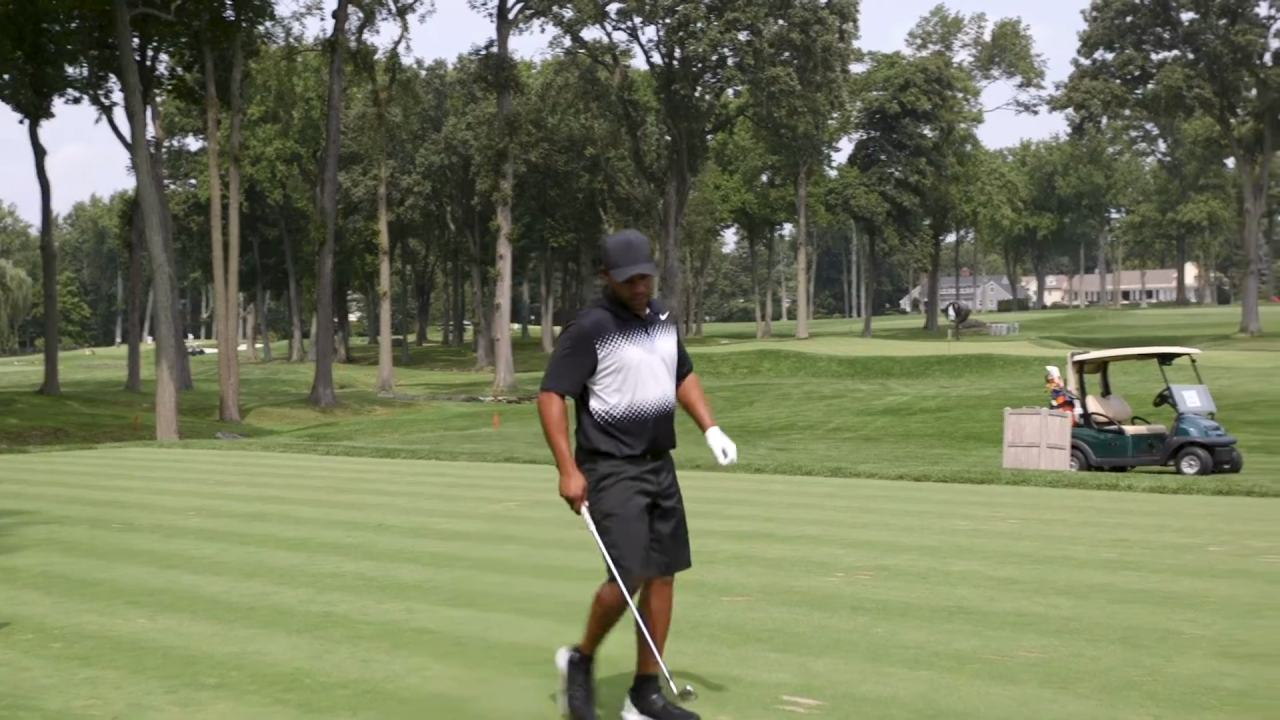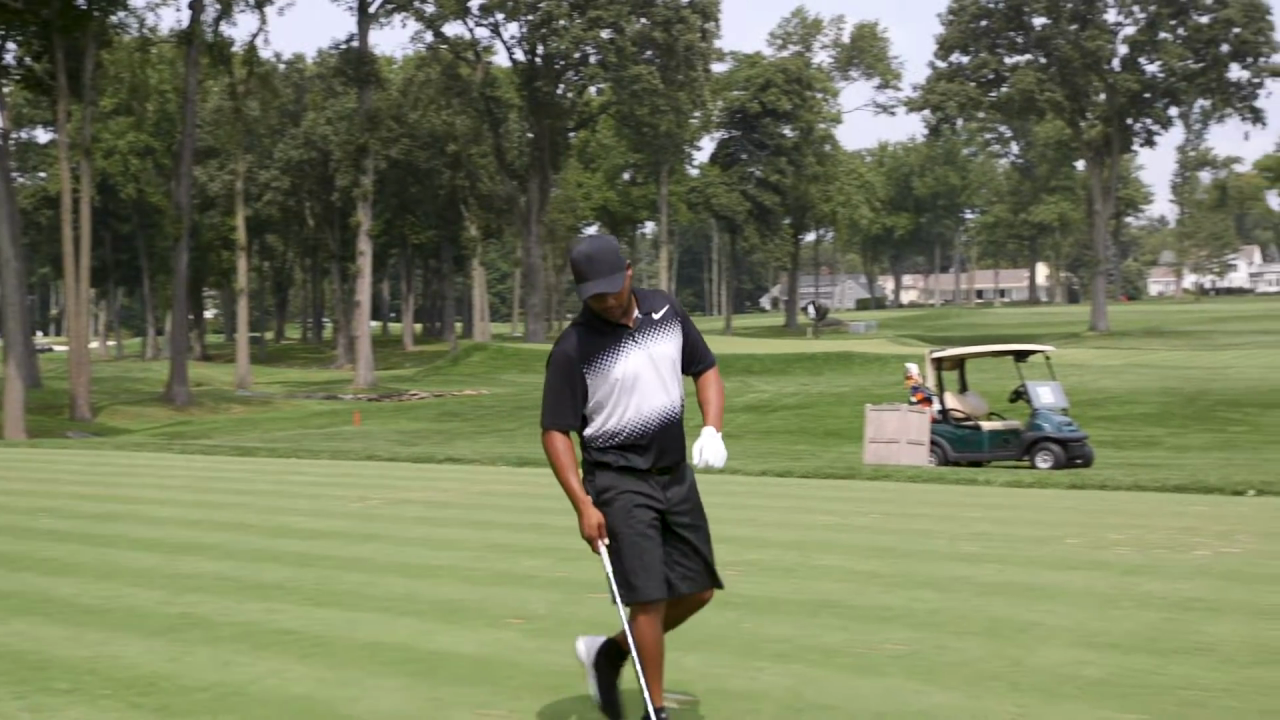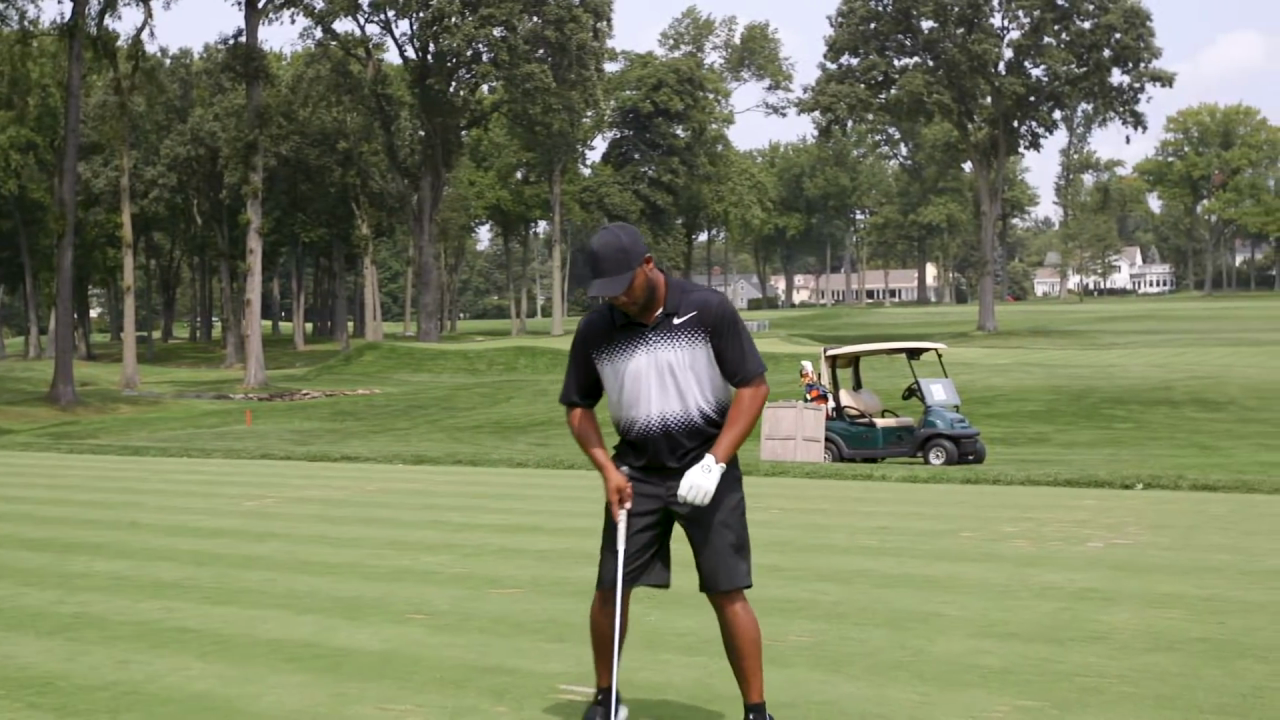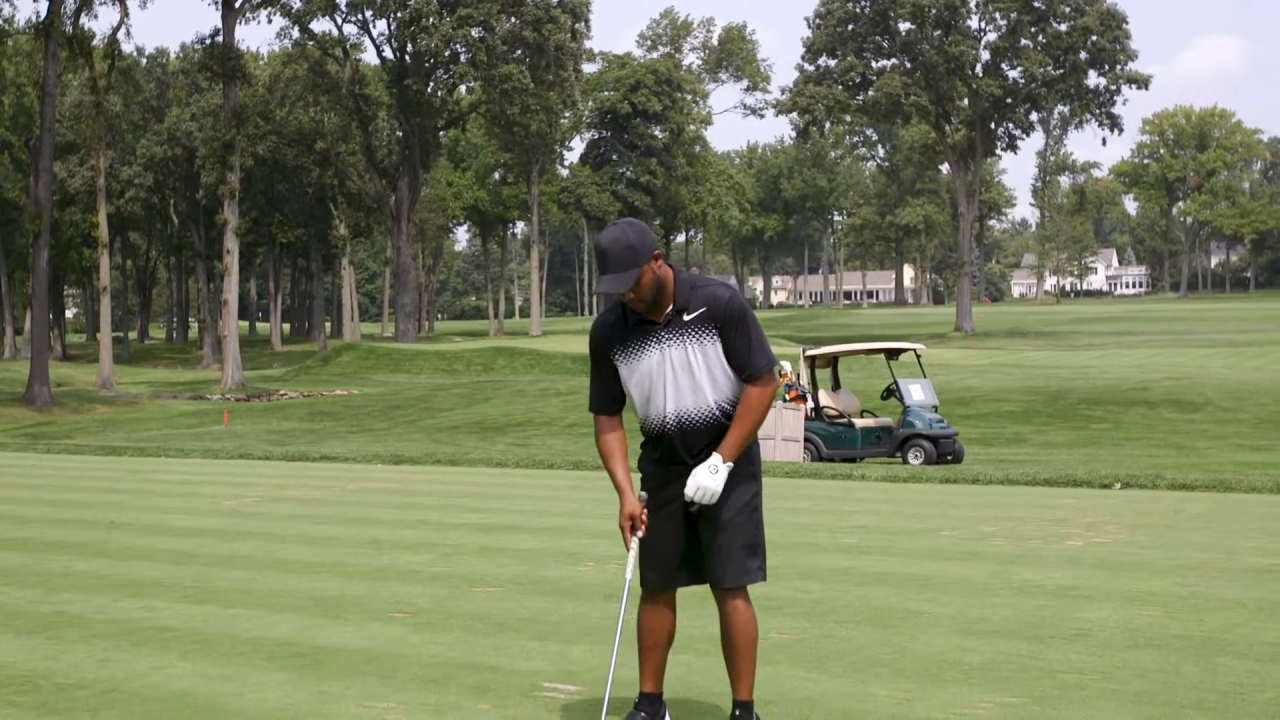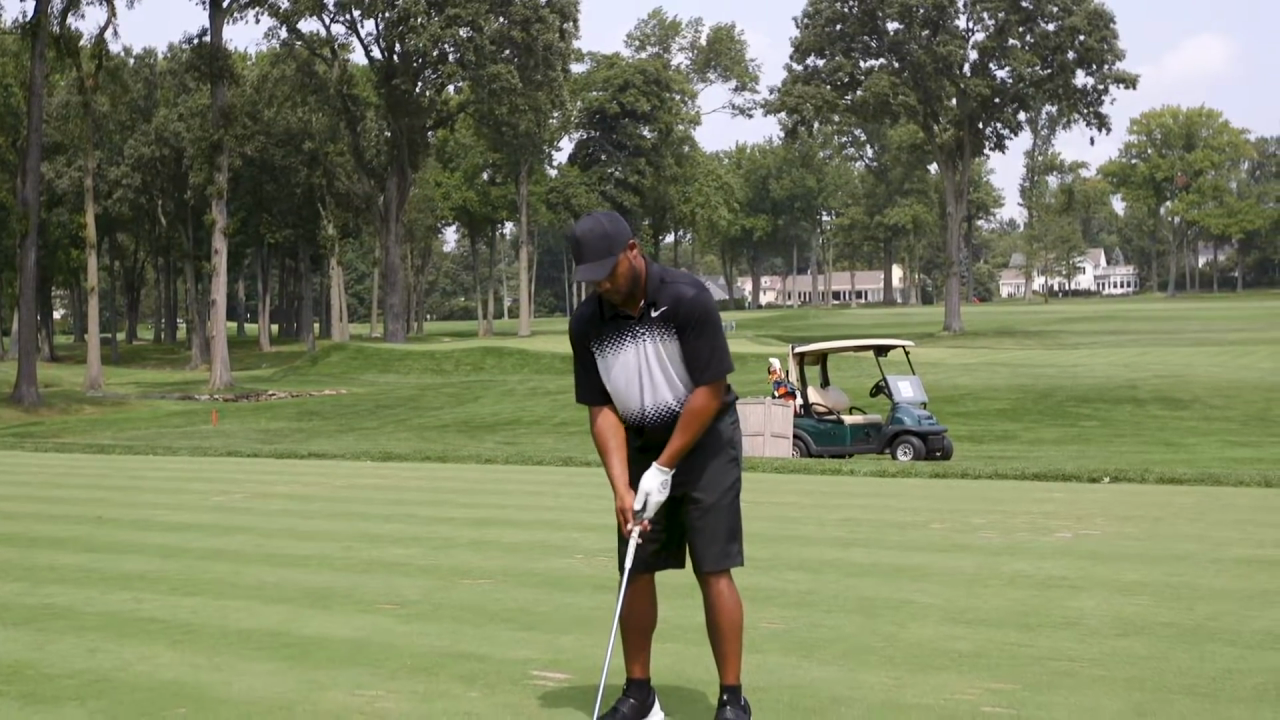
dt=1s
person 1, frame 1
left shoulder: (663, 317)
right shoulder: (589, 327)
left elbow: (684, 377)
right elbow: (550, 396)
left wrist: (711, 429)
right wrist: (568, 469)
left hip: (660, 466)
right hip: (610, 470)
left knee: (662, 577)
right knee: (629, 578)
right ankle: (580, 657)
person 1, frame 2
left shoulder: (667, 310)
right shoulder: (573, 348)
left elbow: (705, 370)
right elbow: (556, 432)
left wrist: (711, 430)
right wrist: (582, 505)
left hip: (676, 475)
right hip: (619, 483)
left knee: (698, 590)
right knee: (646, 600)
left ankle: (606, 653)
person 1, frame 3
left shoulder: (710, 309)
right shoulder: (594, 331)
left elbow: (753, 387)
right elbow: (578, 406)
left wrist: (714, 463)
right wrist: (608, 471)
left hip: (707, 470)
right hip: (638, 472)
left knee: (726, 592)
right knee: (610, 589)
person 1, frame 4
left shoulder: (720, 303)
right shoulder: (608, 331)
left elbow: (762, 383)
right elbow: (607, 417)
left wrist: (720, 462)
right wrist: (626, 494)
left hip: (726, 459)
right hip: (662, 464)
left knee: (729, 587)
right knee: (656, 587)
person 1, frame 5
left shoulder: (687, 298)
right shoulder: (585, 323)
left elbow: (709, 393)
right elbow: (601, 409)
left wrist: (663, 469)
right wrist: (621, 487)
left hip: (705, 441)
right hip: (642, 447)
left knee: (713, 570)
right knee: (636, 571)
